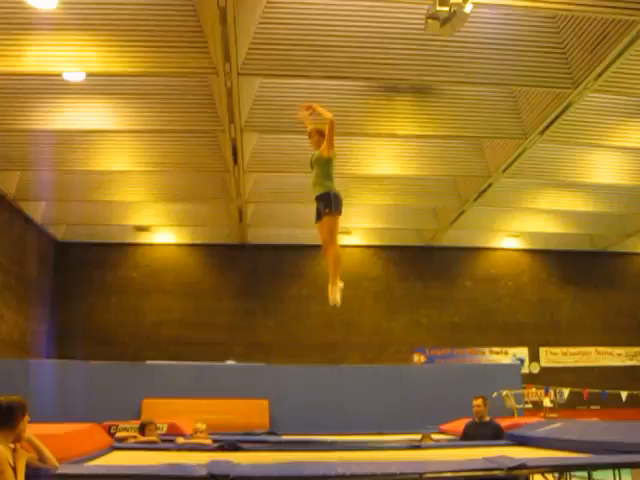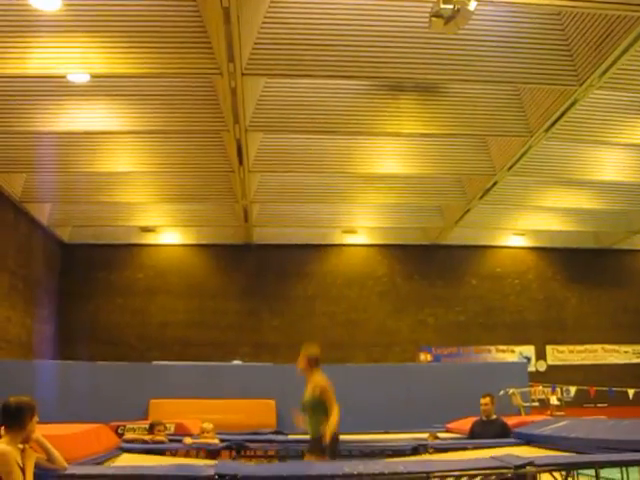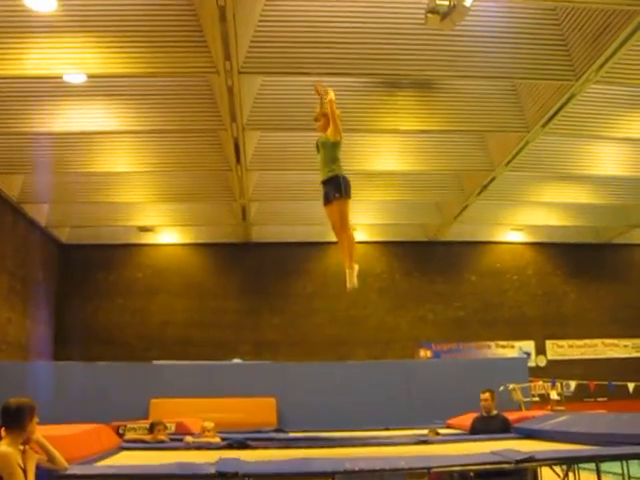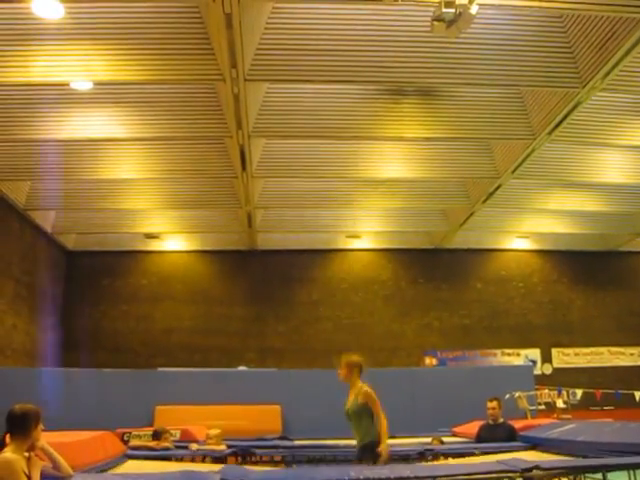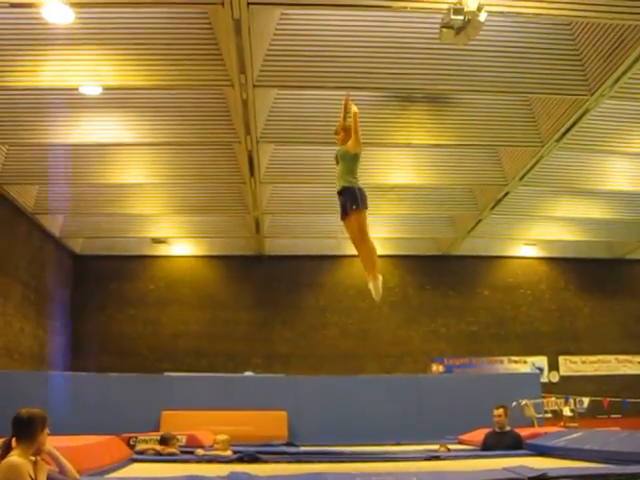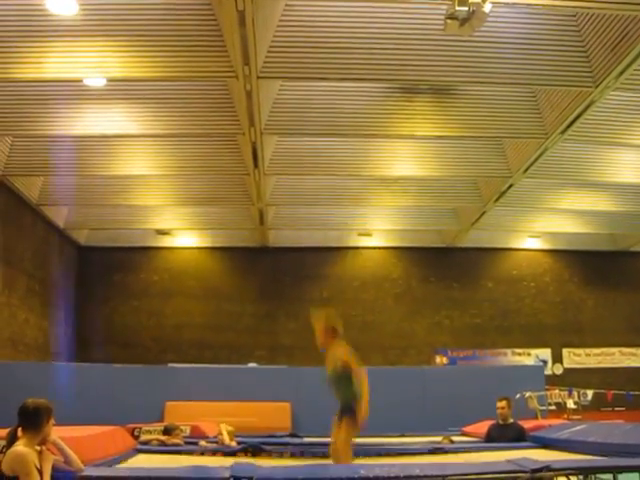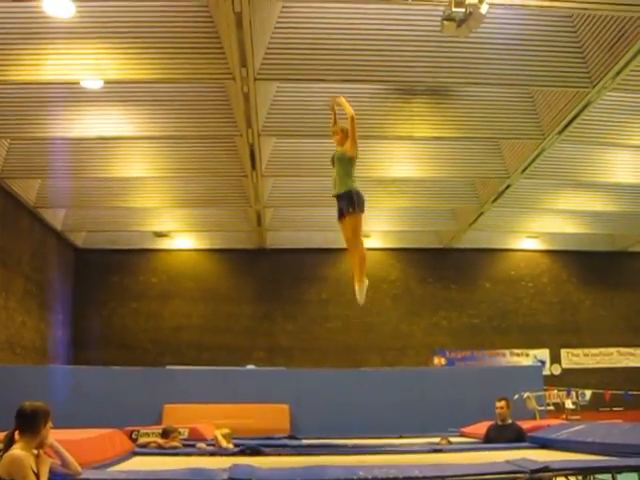
dt=0.7s
person 1, frame 1
left shoulder: (327, 148)
right shoulder: (317, 153)
left elbow: (331, 122)
right elbow: (312, 133)
left wrist: (317, 108)
right wrist: (306, 118)
left hip: (329, 197)
right hip: (320, 199)
left knee: (331, 241)
right knee: (326, 243)
left ankle: (335, 281)
right ankle: (334, 283)
person 1, frame 2
left shoulder: (321, 383)
right shoulder: (310, 384)
left elbow: (335, 409)
left wrist: (330, 427)
left hip: (325, 439)
right hip: (316, 437)
person 1, frame 3
left shoulder: (334, 132)
right shoulder: (323, 137)
left elbow: (332, 108)
right elbow: (321, 113)
left wrist: (328, 94)
right wrist: (319, 96)
left hip: (337, 181)
right hip: (328, 184)
left knee: (343, 227)
right knee: (338, 230)
left ankle: (350, 266)
right ankle: (349, 266)
person 1, frame 4
left shoulder: (365, 391)
right shoulder: (351, 393)
left elbow: (381, 417)
left wrist: (384, 442)
left hip: (373, 444)
right hip: (363, 446)
person 1, frame 5
left shoulder: (354, 144)
right shoulder: (343, 149)
left elbow: (355, 116)
right elbow: (343, 125)
left wrist: (352, 106)
right wrist: (344, 111)
left hip: (353, 192)
right hip: (344, 195)
left knee: (363, 237)
right knee: (357, 241)
left ankle: (375, 275)
right ankle: (371, 277)
person 1, frame 6
left shoulder: (343, 353)
right shoulder: (331, 356)
left elbow: (362, 378)
left wrist: (364, 406)
left hip: (352, 407)
right hip: (344, 408)
left knee: (342, 448)
right knee: (335, 448)
person 1, frame 7
left shoulder: (351, 147)
right shoulder: (339, 151)
left elbow: (352, 118)
right elbow: (334, 128)
left wrist: (343, 102)
right wrist: (333, 110)
left hip: (351, 196)
right hip: (342, 199)
left knee: (356, 241)
right knee: (351, 244)
left ankle: (361, 280)
right ankle: (358, 281)
